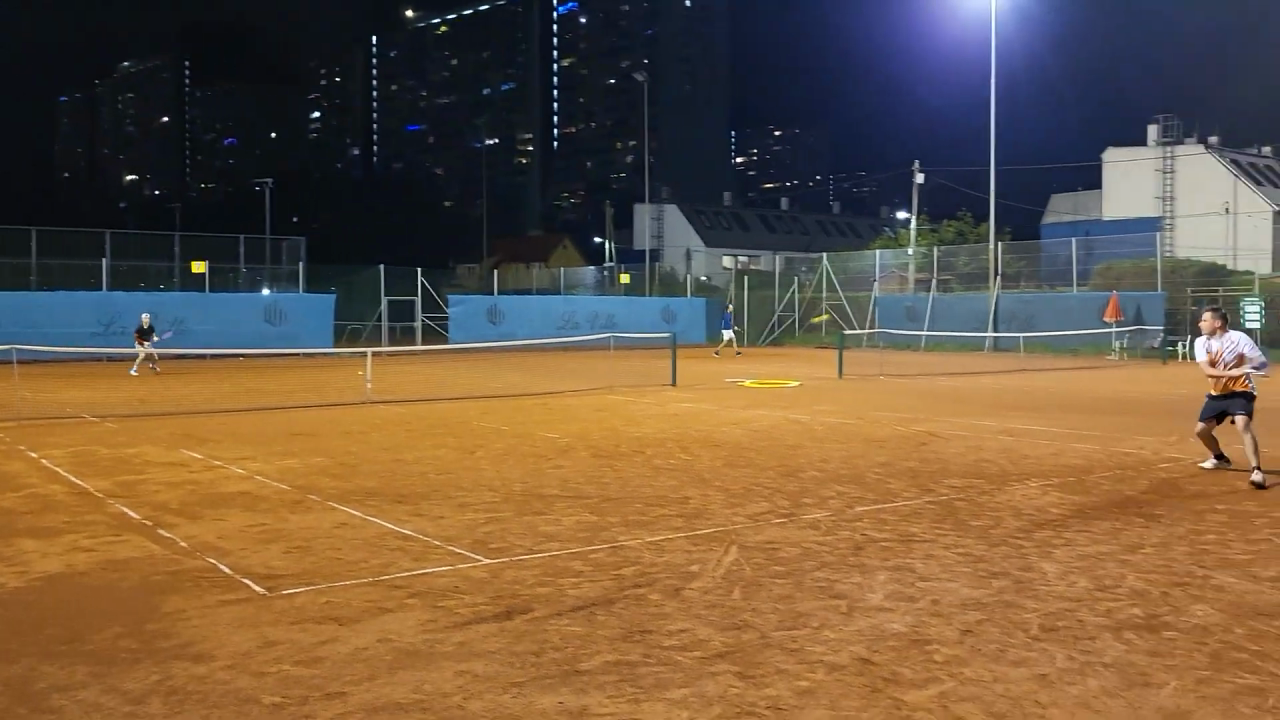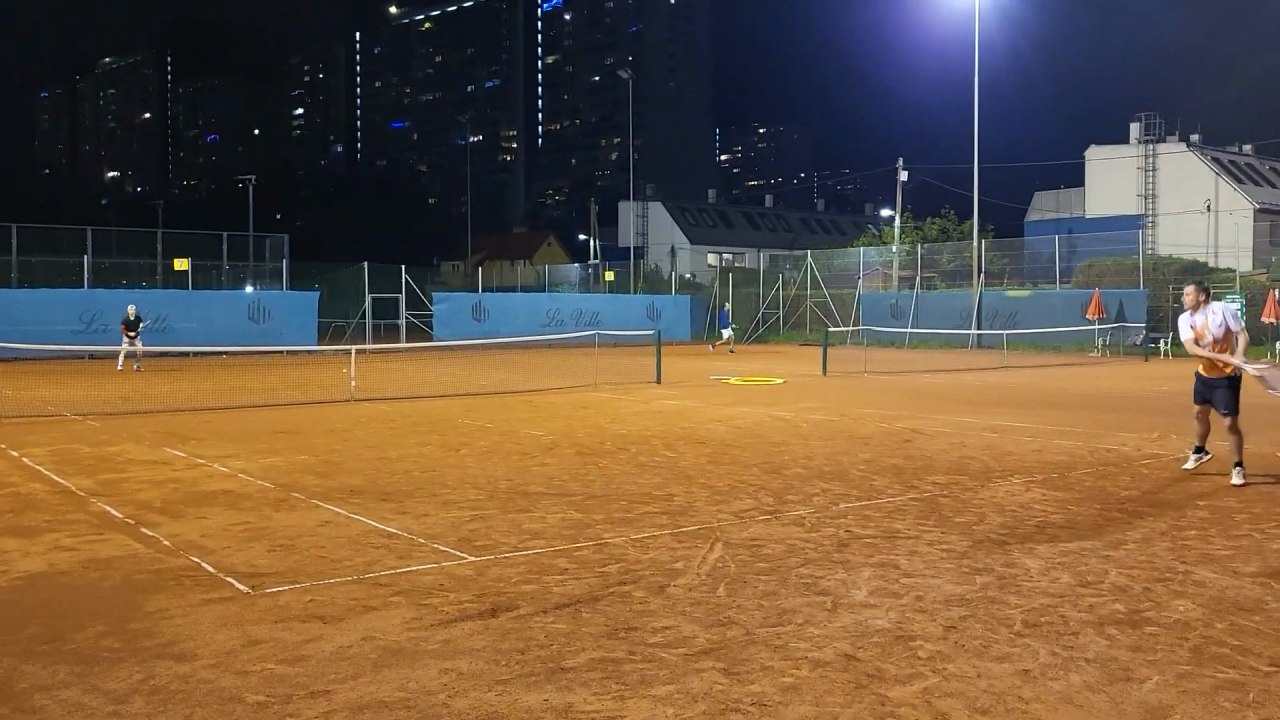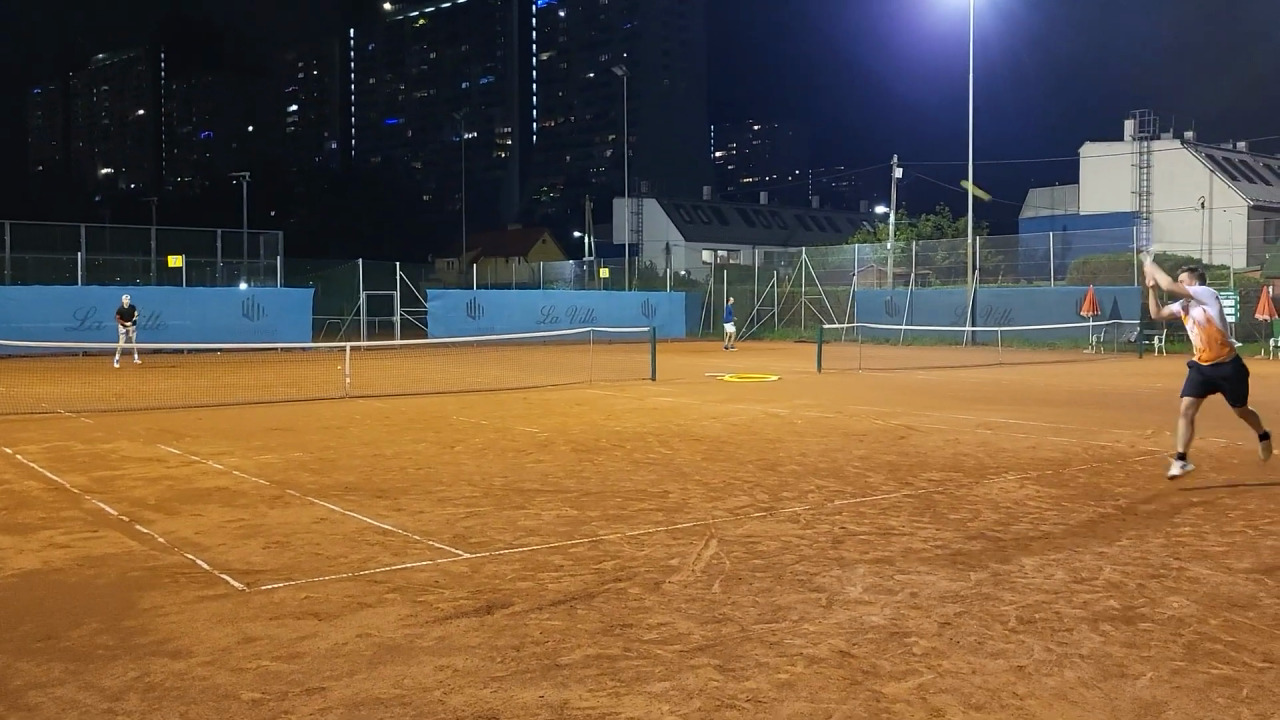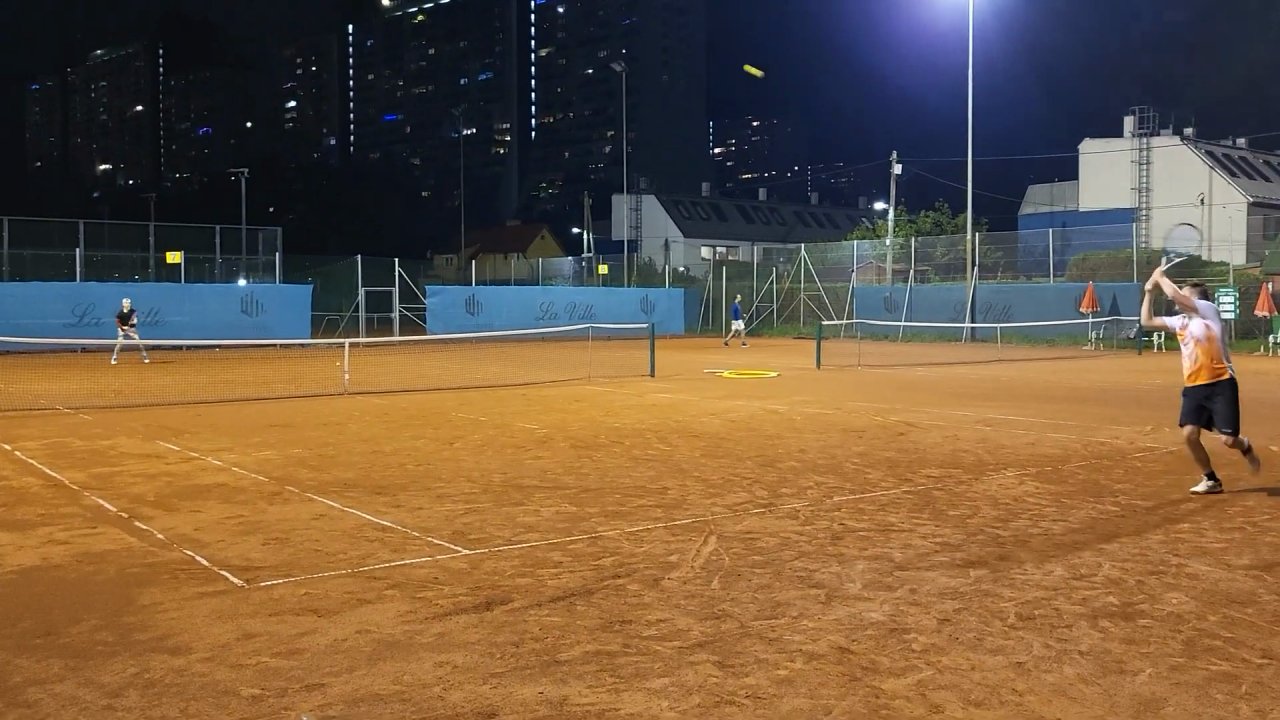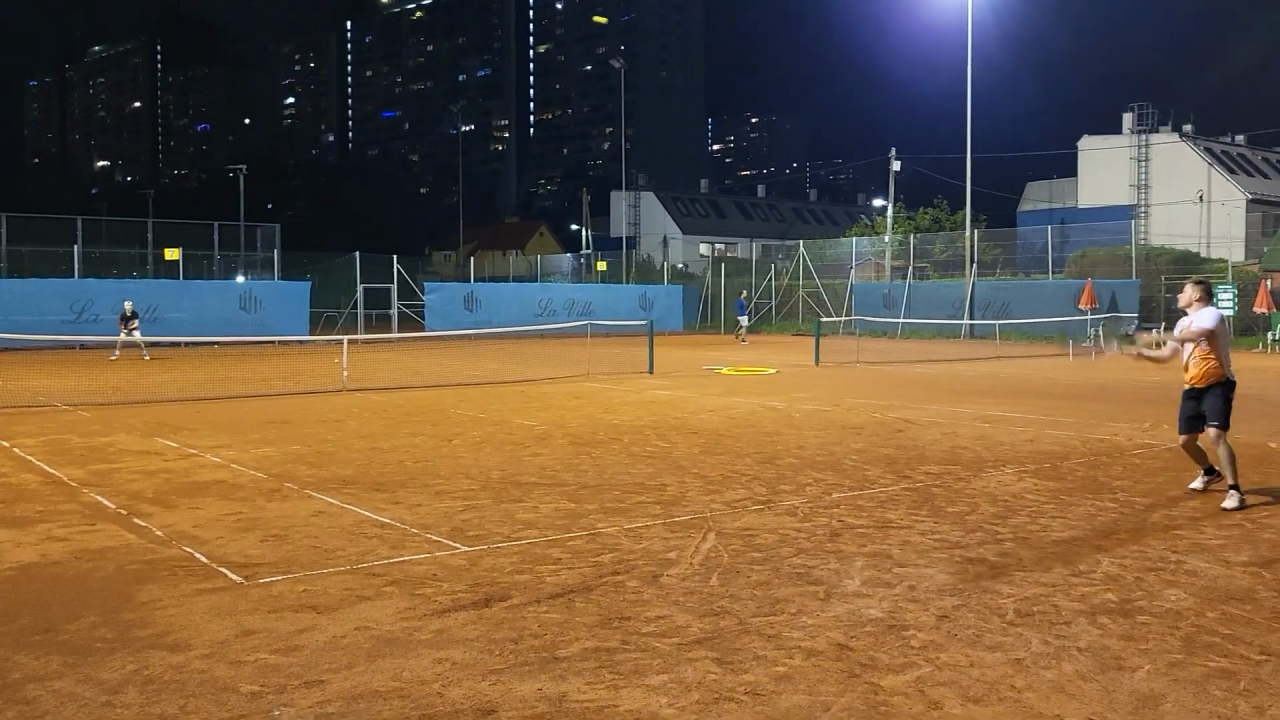
dt=0.2s
person 1, frame 1
left shoulder: (1239, 338)
right shoulder: (1200, 342)
left elbow: (1260, 361)
right elbow: (1207, 371)
left wrist: (1249, 368)
right wrist: (1230, 373)
left hip: (1241, 394)
right hip: (1217, 395)
left knee: (1243, 426)
right knee: (1201, 431)
left ankle: (1257, 472)
right ankle: (1219, 458)
person 1, frame 2
left shoulder: (1224, 310)
right shoulder: (1185, 319)
left elbow: (1243, 335)
right elbow: (1191, 349)
left wrist: (1239, 356)
right wrist: (1222, 357)
left hip: (1227, 376)
right hip: (1205, 376)
left knee: (1230, 423)
right knee: (1200, 415)
left ankle: (1238, 468)
right ankle: (1200, 451)
person 1, frame 3
left shoulder: (1206, 293)
right shoulder: (1184, 304)
left elbow: (1170, 286)
right elbow: (1157, 314)
left wrist: (1153, 271)
right wrist: (1151, 287)
left hip: (1228, 364)
right hip: (1201, 365)
left knee: (1240, 410)
right knee: (1186, 409)
left ankle: (1263, 436)
right ankle: (1181, 460)
person 1, frame 4
left shoulder: (1208, 310)
right shoulder: (1179, 322)
left elbow: (1177, 295)
right elbow: (1146, 321)
left wrist: (1159, 277)
right wrist: (1149, 292)
left hip: (1221, 385)
right hip: (1194, 388)
left knee: (1228, 440)
right knee: (1189, 435)
left ankle: (1244, 447)
right ankle: (1211, 480)
person 1, frame 5
left shoulder: (1212, 314)
right shoulder: (1182, 323)
left elbow: (1197, 334)
right elbow: (1167, 355)
left wrist: (1160, 339)
right wrist: (1144, 353)
left hip: (1217, 385)
right hip: (1192, 389)
left knee: (1215, 435)
right knee: (1185, 439)
left ankle: (1235, 491)
right ankle: (1209, 471)
